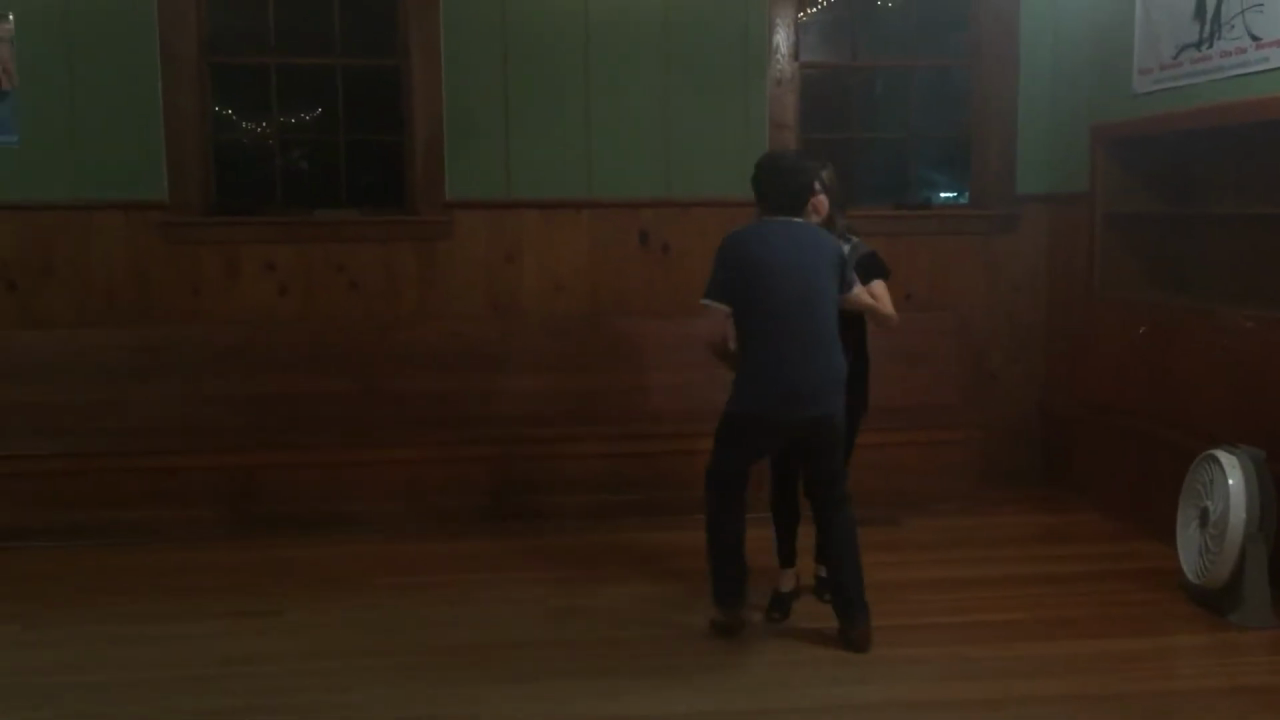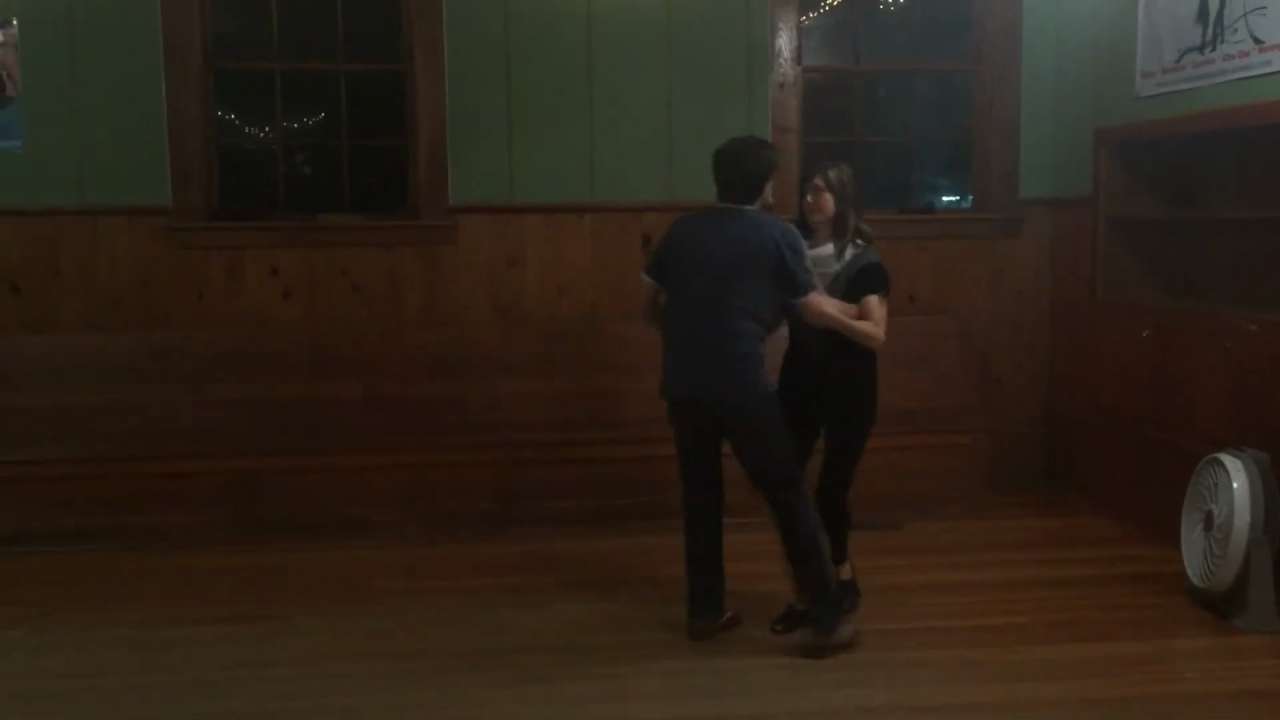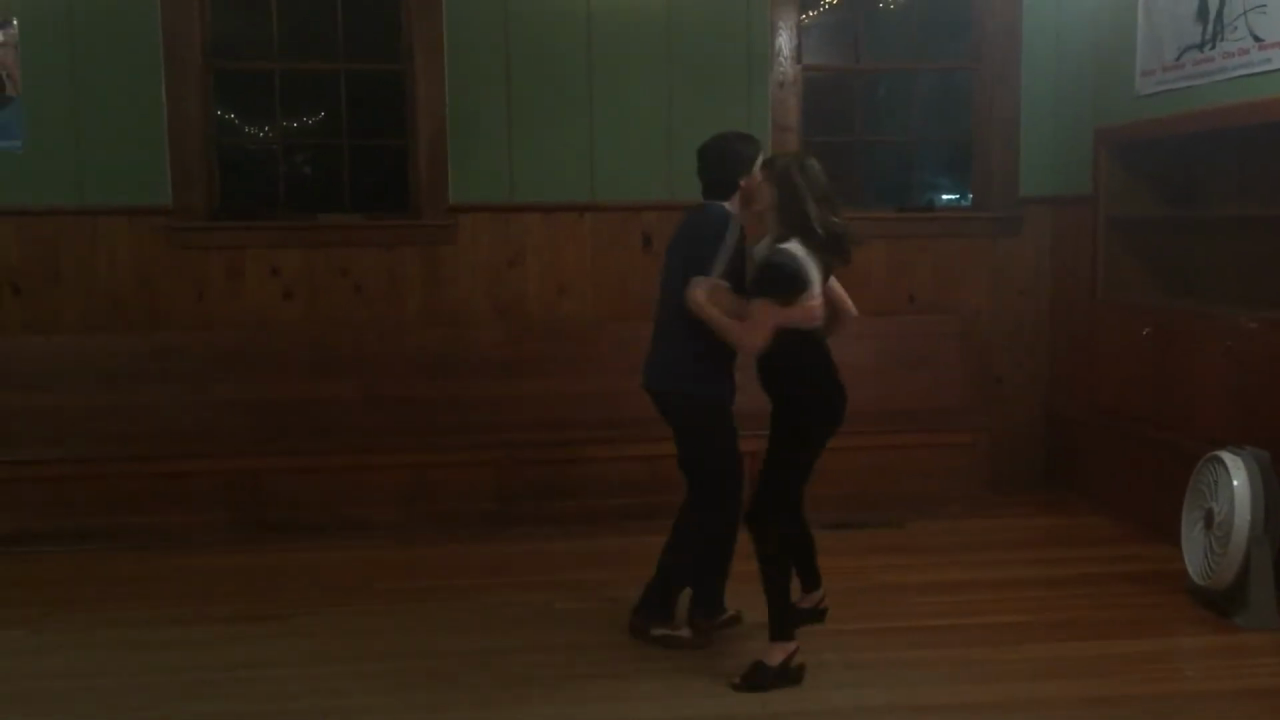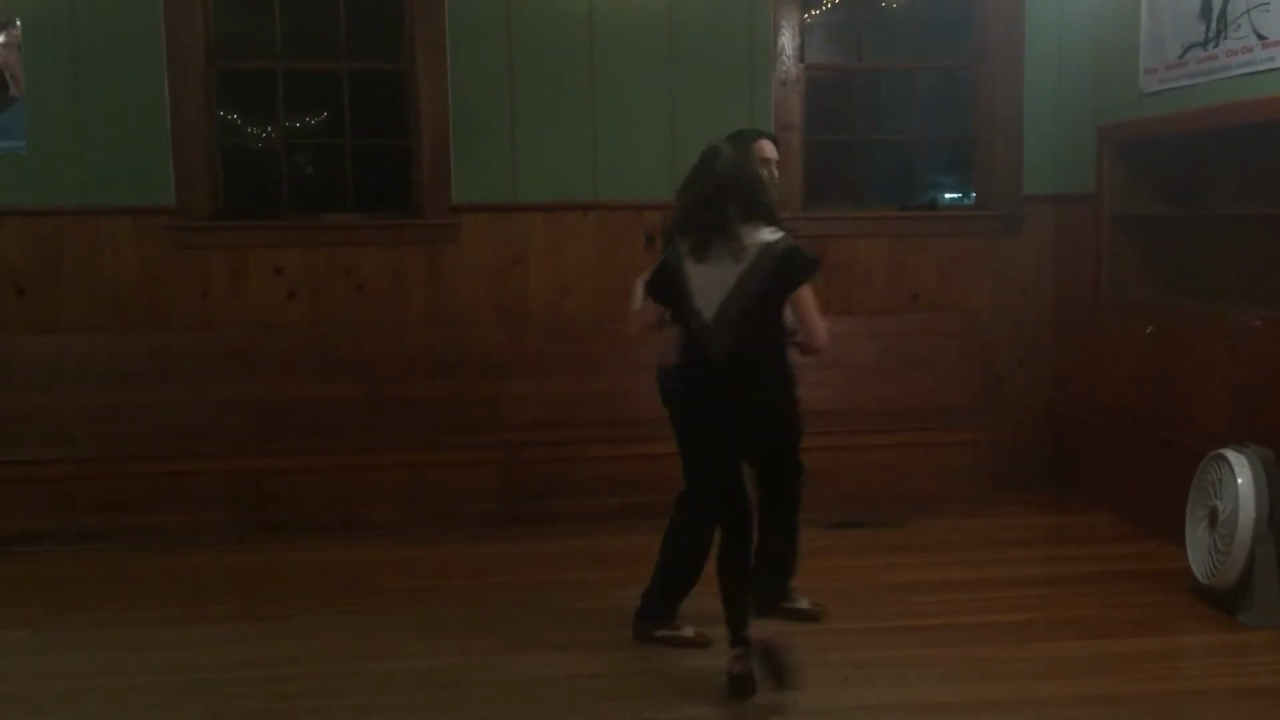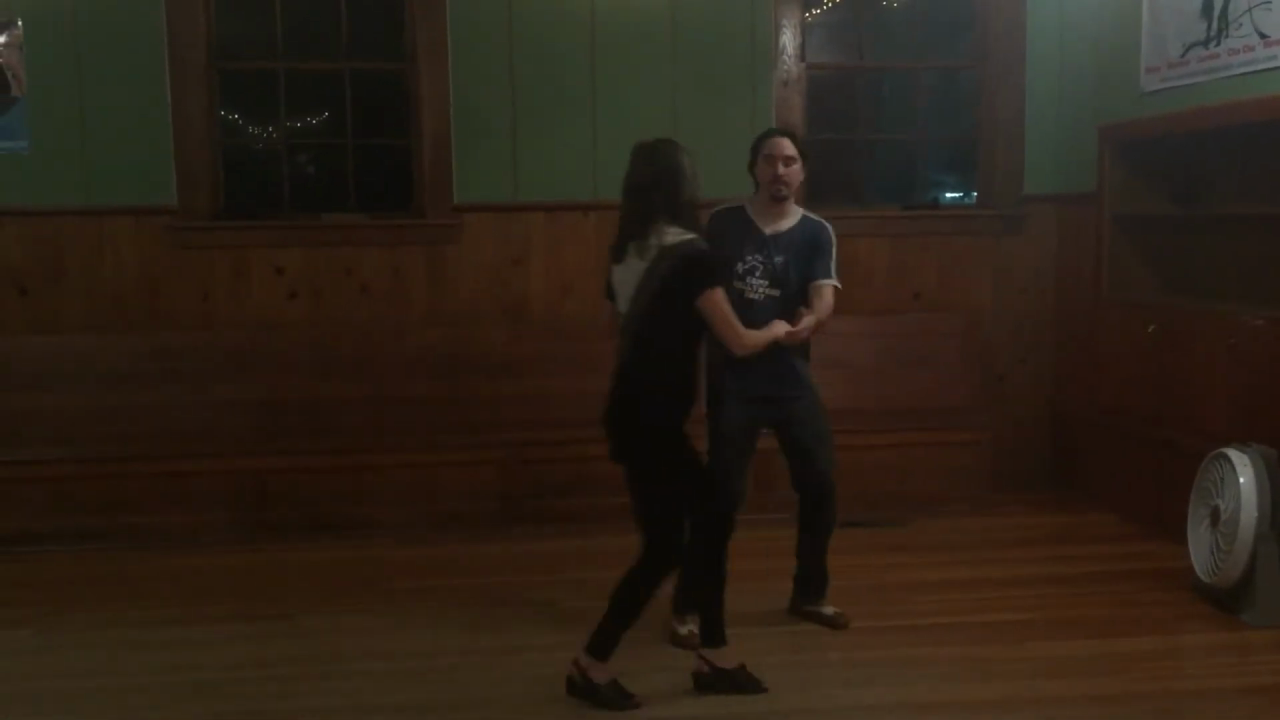
dt=0.3s
person 1, frame 1
left shoulder: (858, 255)
left elbow: (889, 317)
left hip: (844, 378)
right knee: (785, 471)
left ankle: (824, 565)
right ankle: (786, 577)
person 1, frame 2
left shoulder: (864, 263)
left elbow: (876, 335)
left hip: (848, 390)
right hip: (798, 383)
left knee: (831, 491)
left ankle: (842, 566)
right ankle: (806, 596)
person 1, frame 3
left shoulder: (780, 262)
right shoulder: (802, 254)
left elbow: (752, 341)
right elbow: (847, 313)
left wrist: (706, 305)
left hip: (808, 401)
right hip: (804, 394)
left knee: (764, 512)
right knee: (782, 502)
left ankle: (783, 649)
right ankle: (811, 596)
person 1, frame 4
left shoulder: (680, 254)
right shoulder: (780, 252)
left elbow: (642, 326)
right elbow: (816, 340)
left wrist: (666, 306)
right wrist: (804, 339)
left hip: (702, 406)
right hip: (766, 404)
left knee: (730, 523)
right knee: (780, 513)
left ankle: (741, 652)
person 1, frame 5
left shoulder: (627, 254)
right shoulder: (689, 254)
right elbow: (739, 343)
right wrist: (778, 327)
left hip: (632, 410)
right hip: (651, 417)
right knee: (662, 545)
left ankle: (711, 658)
right ankle: (591, 665)
person 2, frame 1
left shoulder: (738, 244)
right shoulder: (828, 245)
left elbow: (719, 336)
right elbow: (854, 298)
left hip: (760, 399)
right hip: (824, 398)
left knee: (723, 486)
right knee: (832, 502)
left ankle: (729, 605)
right ankle: (854, 619)
person 2, frame 2
left shoulder: (684, 229)
right shoulder: (779, 235)
left elbow: (652, 305)
right elbow: (816, 311)
right wrist: (859, 312)
left hip: (683, 385)
right hip: (741, 387)
left knee: (701, 494)
right knee: (788, 494)
left ankle: (705, 611)
right ankle: (827, 620)
person 2, frame 3
left shoulder: (700, 222)
right shoulder: (722, 226)
left wrist: (768, 317)
right wrist: (794, 314)
left hip: (674, 374)
right hip: (695, 381)
left knee: (715, 490)
right knee: (717, 493)
left ankle: (707, 605)
right ankle: (653, 612)
person 2, frame 4
left shoulder: (763, 233)
left elbow: (779, 302)
right elbow: (650, 287)
right wrist: (665, 336)
left knee: (783, 472)
left ankle: (773, 587)
right ankle: (656, 614)
person 2, frame 5
left shoulder: (816, 232)
right shoulder: (722, 224)
left elbow: (823, 297)
left wrist: (809, 323)
left hip: (792, 380)
right hip: (733, 380)
left knee: (820, 485)
right knee: (723, 491)
left ankle: (809, 594)
right ankle: (686, 607)
